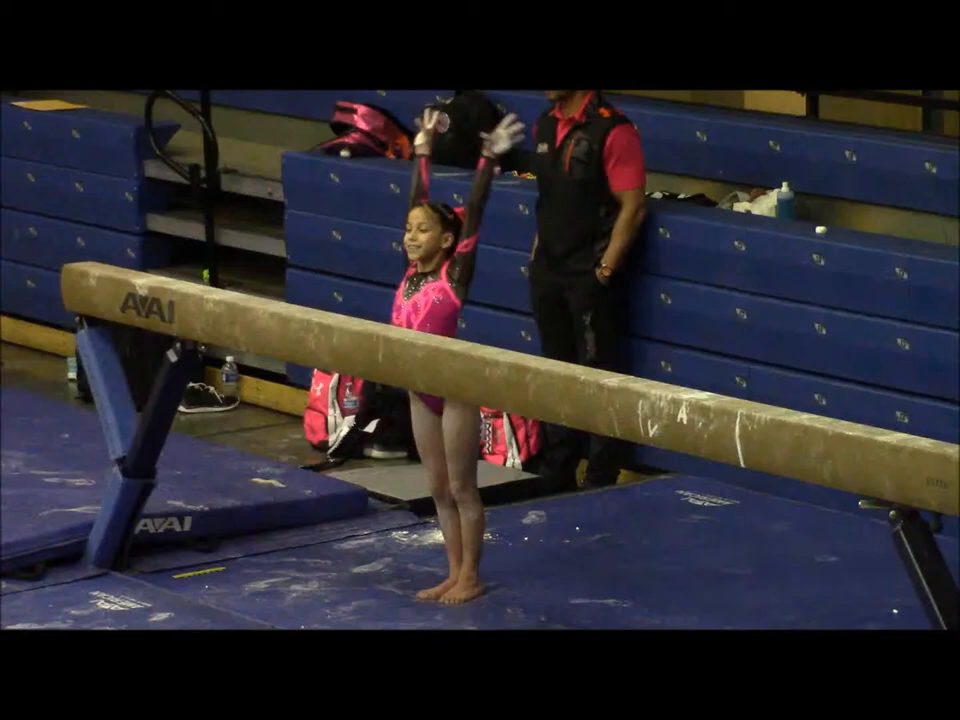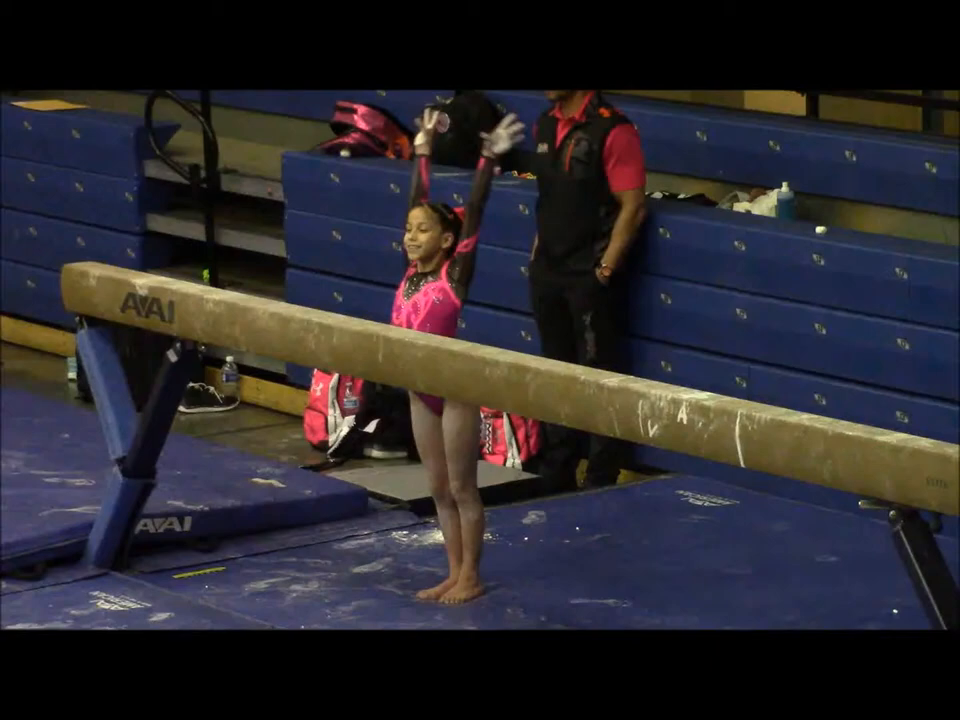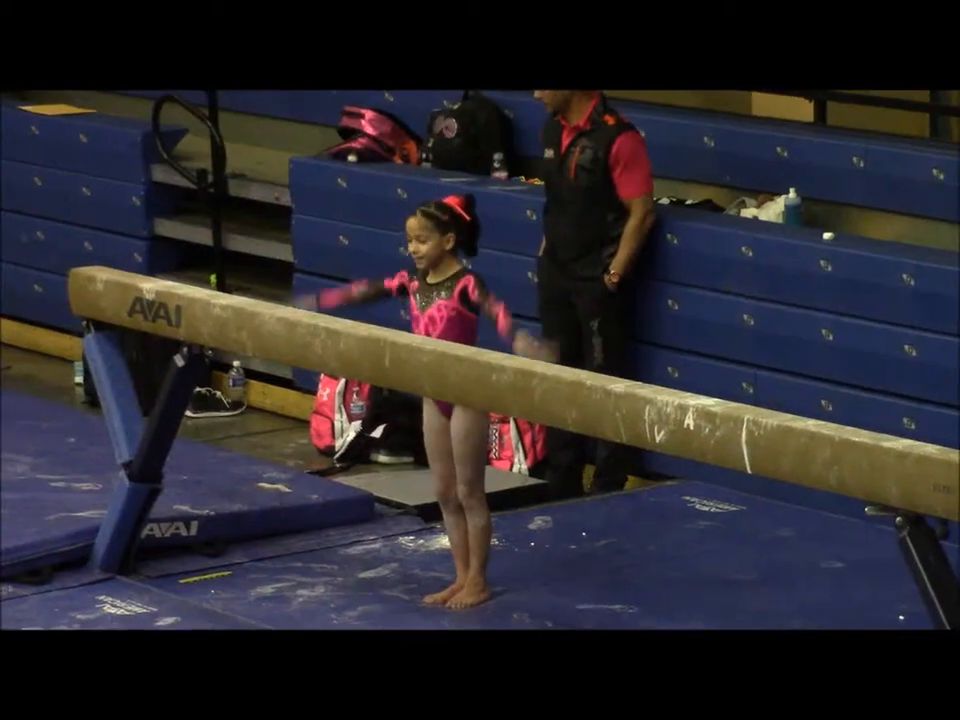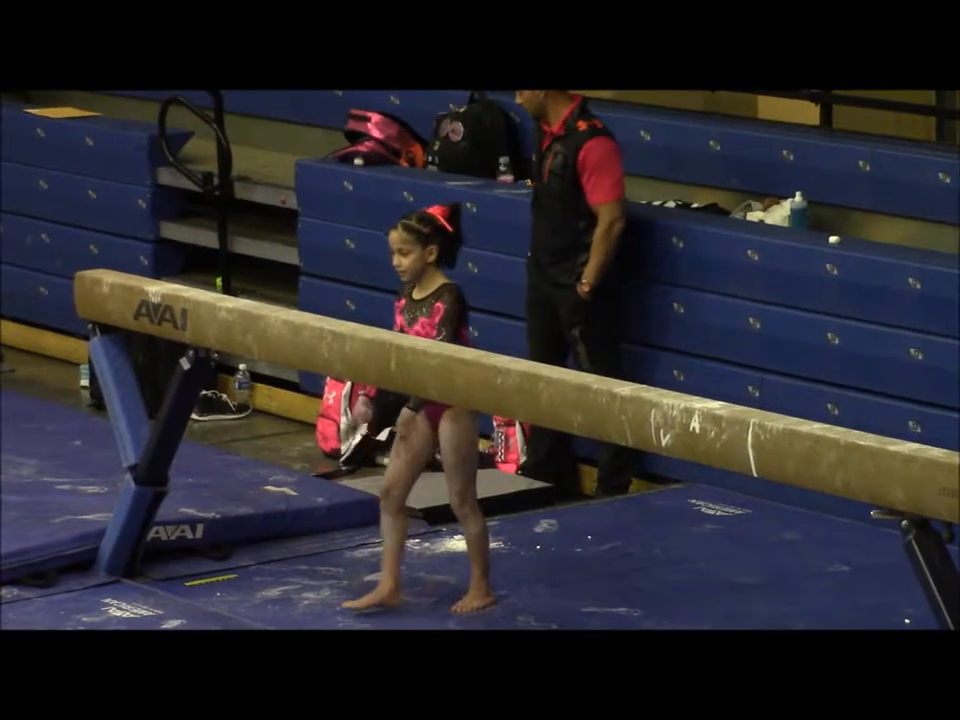
dt=0.4s
person 1, frame 1
left shoulder: (455, 274)
right shoulder: (411, 273)
left elbow: (474, 213)
right elbow: (419, 203)
left wrist: (488, 159)
right wrist: (422, 151)
right hip: (420, 391)
left knee: (462, 488)
right knee: (438, 488)
left ankle: (470, 577)
right ankle: (453, 574)
person 1, frame 2
left shoulder: (454, 275)
right shoulder: (411, 273)
left elbow: (474, 214)
right elbow: (419, 204)
left wrist: (488, 158)
right wrist: (422, 152)
right hip: (419, 392)
left knee: (461, 488)
right knee: (438, 489)
left ankle: (470, 577)
right ankle: (454, 573)
person 1, frame 3
left shoulder: (465, 282)
right shoulder: (412, 281)
left elbow: (493, 308)
right elbow: (369, 291)
left wrist: (518, 338)
right wrist: (321, 301)
right hip: (434, 394)
left knee: (469, 493)
right knee: (446, 494)
left ankle: (476, 582)
right ankle: (460, 577)
person 1, frame 4
left shoulder: (449, 299)
right shoulder: (406, 298)
left wrist: (410, 410)
right wrist: (368, 399)
left hip: (454, 405)
right hip: (419, 403)
left knee: (462, 501)
right knee: (391, 492)
left ankle: (481, 587)
right ankle: (389, 585)
person 2, frame 1
left shoulder: (612, 129)
right shoulder: (546, 124)
left elbow: (633, 208)
left wrist: (605, 269)
right wrist: (537, 253)
left hip: (590, 275)
right hip: (547, 269)
left ankle: (601, 480)
right ankle: (556, 473)
person 2, frame 2
left shoulder: (612, 129)
right shoulder: (545, 124)
left elbow: (633, 207)
left wrist: (605, 269)
right wrist: (537, 253)
left hip: (590, 274)
right hip: (547, 269)
left ankle: (600, 482)
right ankle: (556, 474)
person 2, frame 3
left shoulder: (618, 136)
right shoulder: (553, 129)
left elbow: (642, 213)
left wrist: (614, 275)
right wrist: (546, 251)
left hip: (597, 279)
right hip: (555, 273)
left ankle: (608, 487)
right ankle: (561, 480)
person 2, frame 4
left shoulder: (591, 140)
right shoulder: (547, 132)
left elbow: (610, 221)
left wrist: (588, 284)
left hip: (578, 286)
right hip: (544, 278)
left ankle: (613, 490)
right ankle: (544, 473)
